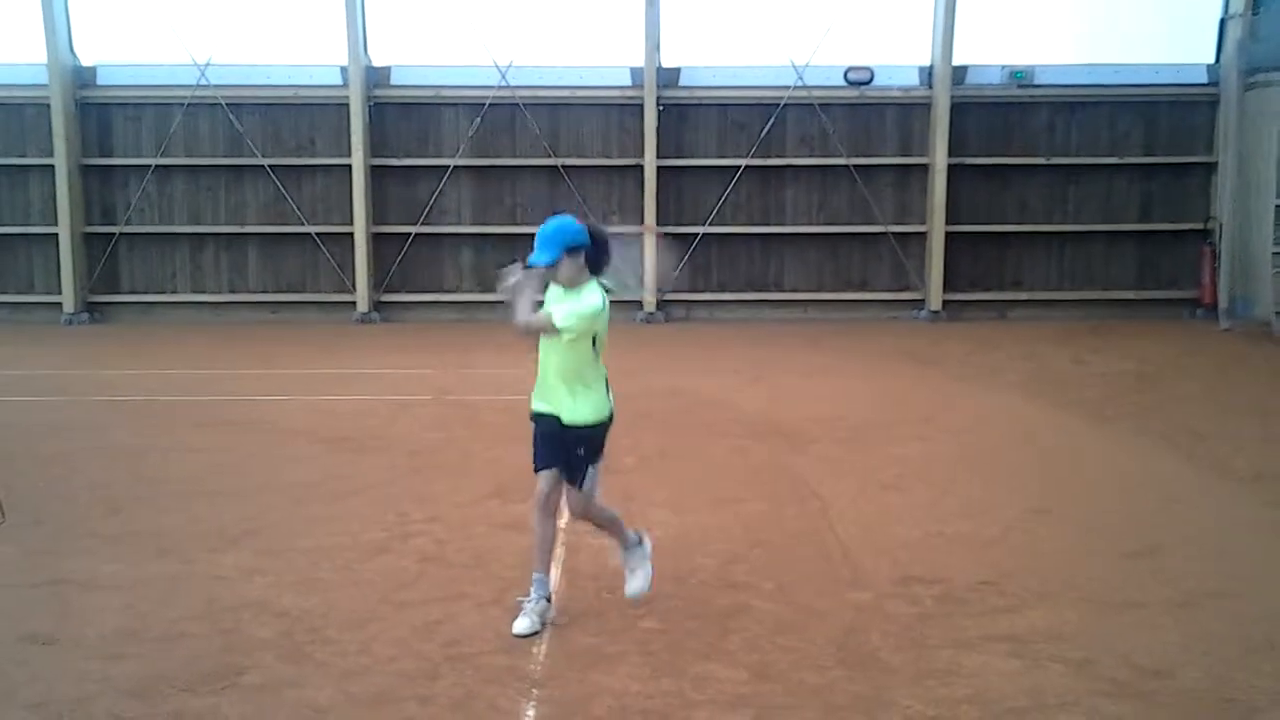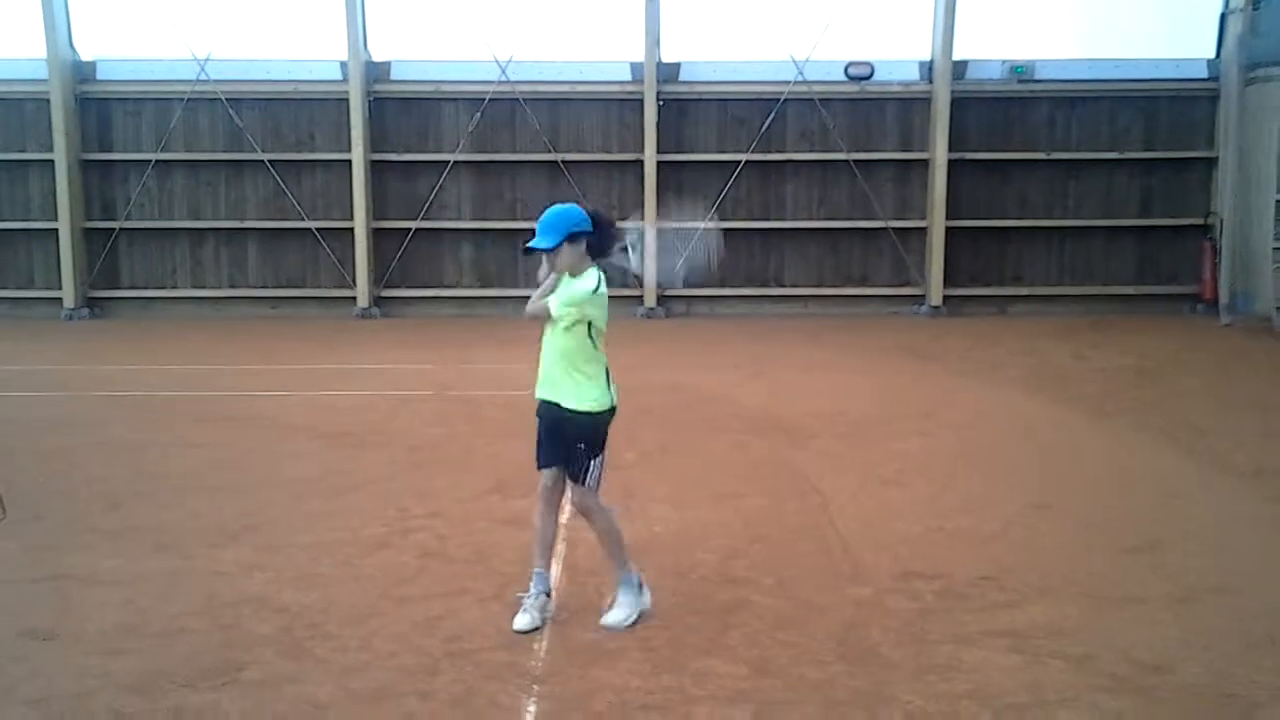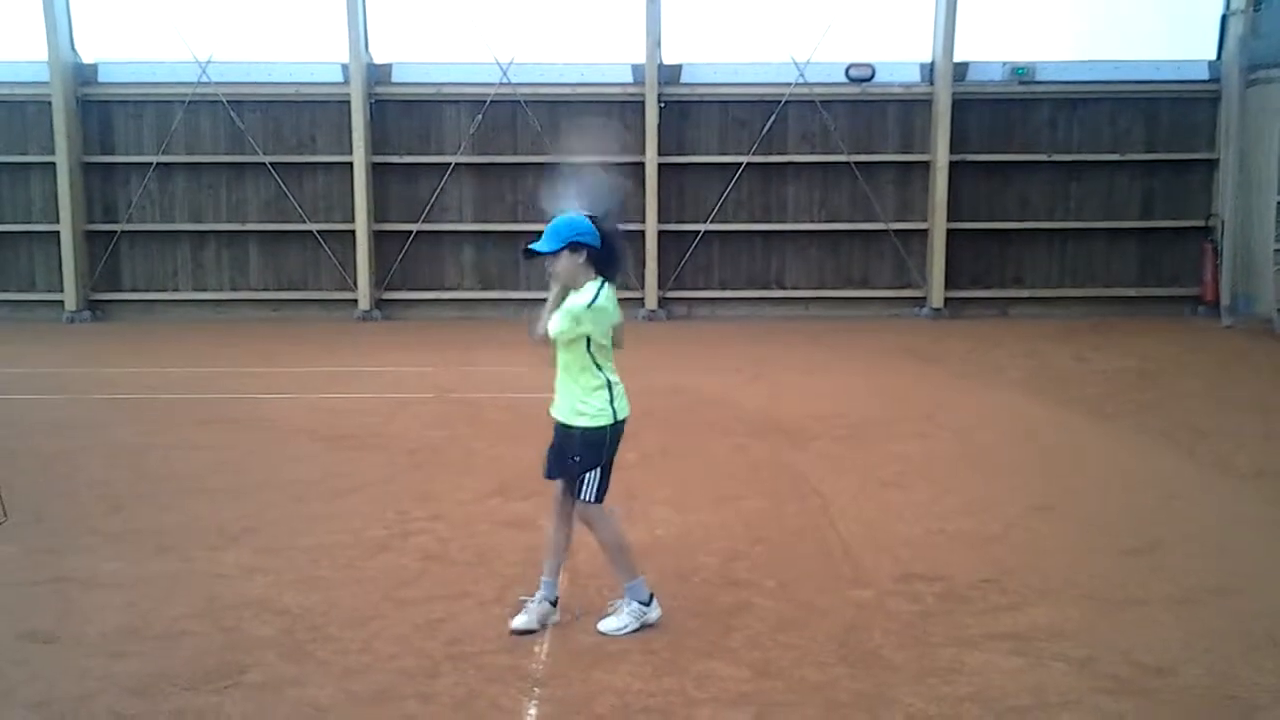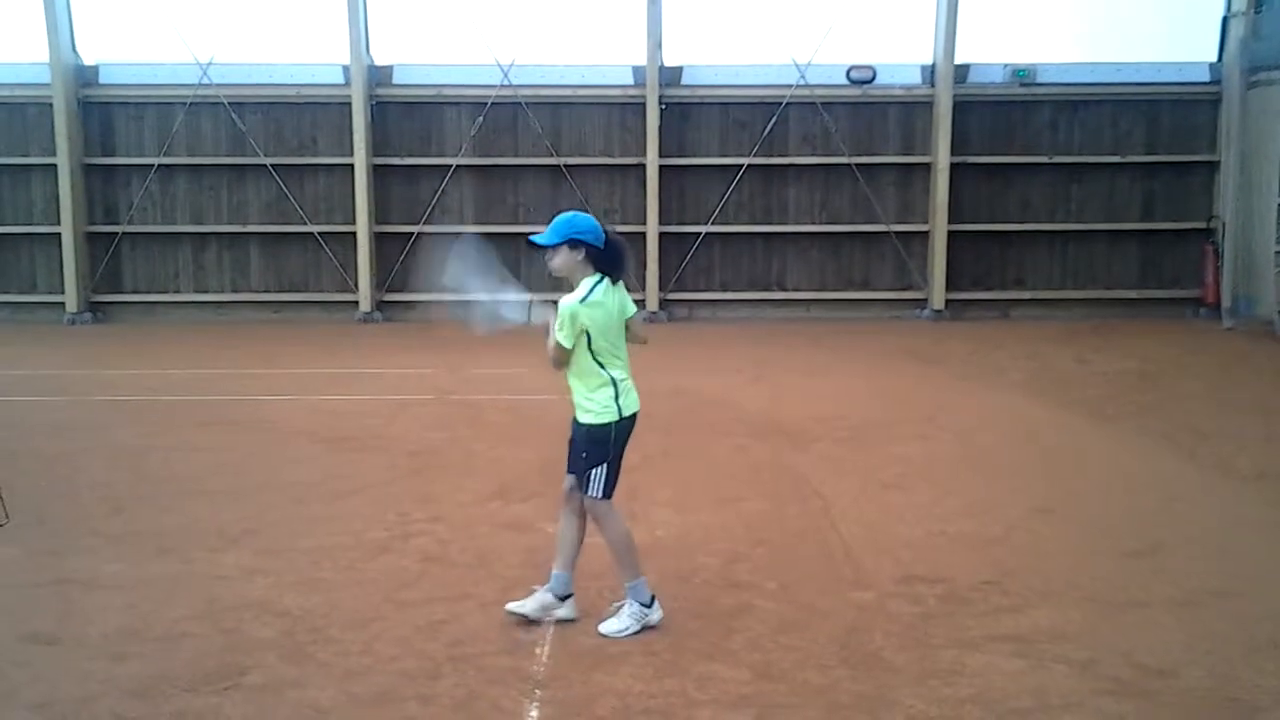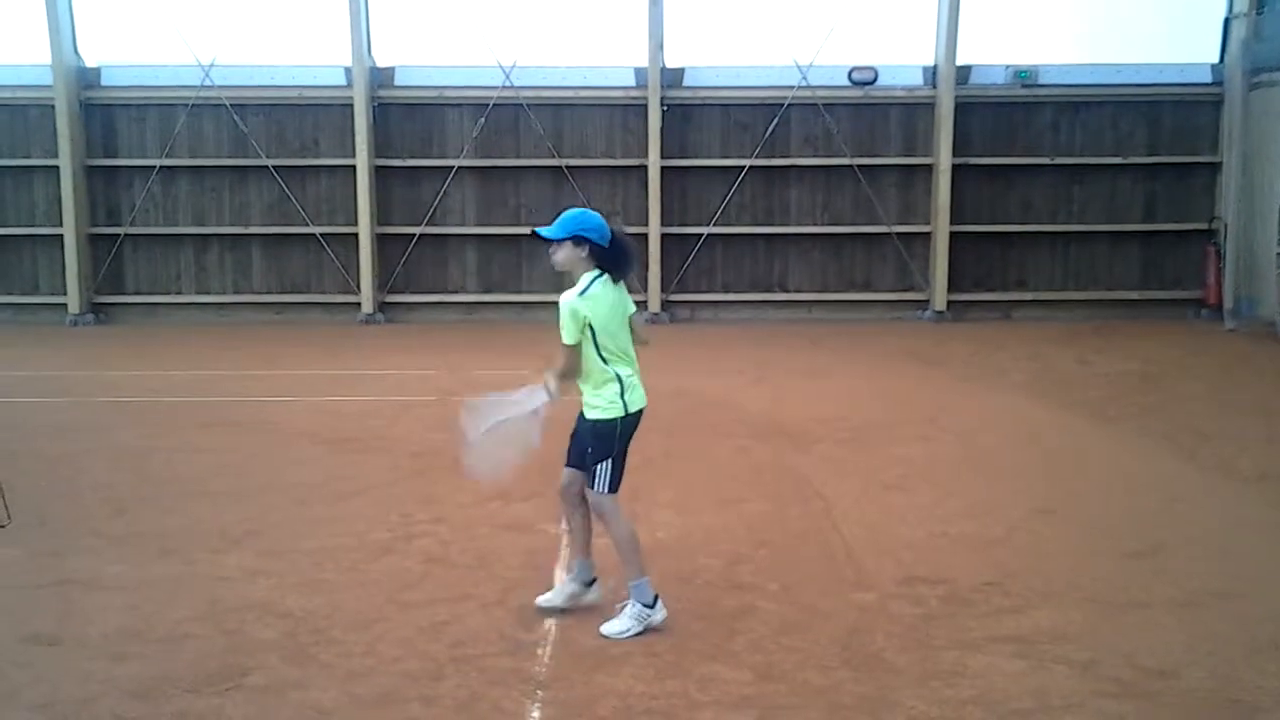
dt=0.1s
person 1, frame 1
left shoulder: (590, 303)
right shoulder: (559, 290)
left elbow: (526, 324)
right elbow: (532, 327)
left wrist: (523, 292)
right wrist: (522, 289)
left hip: (586, 416)
right hip: (550, 409)
left knee: (580, 504)
right knee: (544, 496)
left ankle: (634, 545)
right ankle: (539, 597)
person 1, frame 2
left shoulder: (587, 289)
right shoulder: (569, 278)
left elbow: (534, 311)
right elbow: (546, 314)
left wrist: (549, 280)
right wrist: (549, 278)
left hip: (587, 407)
right hip: (554, 400)
left knee: (584, 501)
right knee: (547, 490)
left ankle: (633, 587)
right ankle: (539, 592)
person 1, frame 3
left shoulder: (579, 307)
right shoulder: (602, 290)
left elbow: (542, 335)
left wrist: (554, 296)
left hip: (595, 420)
right hip: (572, 417)
left knee: (590, 511)
right knee: (562, 503)
left ankle: (641, 601)
right ankle: (545, 601)
person 1, frame 4
left shoulder: (573, 304)
right shoulder: (611, 287)
left elbow: (557, 360)
right elbow: (639, 335)
left wrist: (557, 330)
left hip: (605, 416)
right hip: (594, 412)
left knee: (597, 506)
right knee: (571, 498)
left ankle: (642, 602)
right ankle: (557, 593)
person 1, frame 5
left shoulder: (572, 301)
right shoulder: (612, 285)
left elbow: (570, 368)
right elbow: (641, 336)
left wrist: (553, 380)
left hip: (611, 409)
right hip: (601, 406)
left knee: (601, 501)
right knee: (571, 487)
left ankle: (645, 603)
right ankle: (580, 581)
